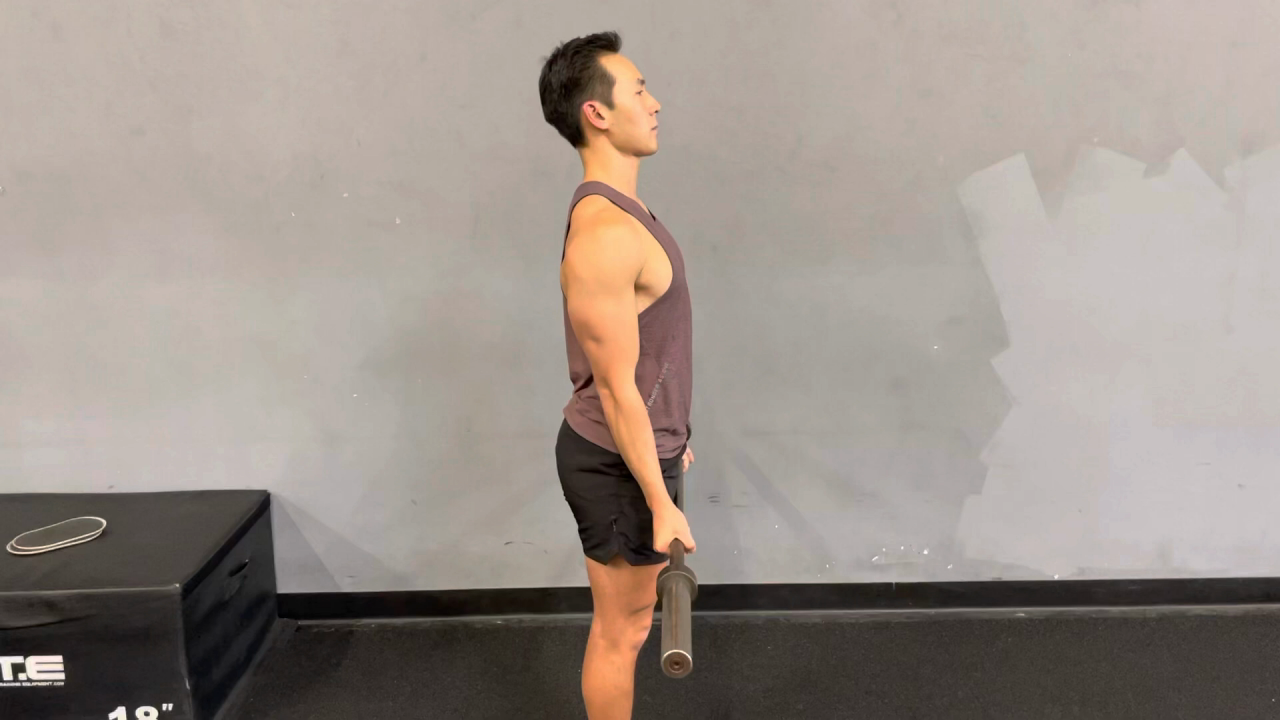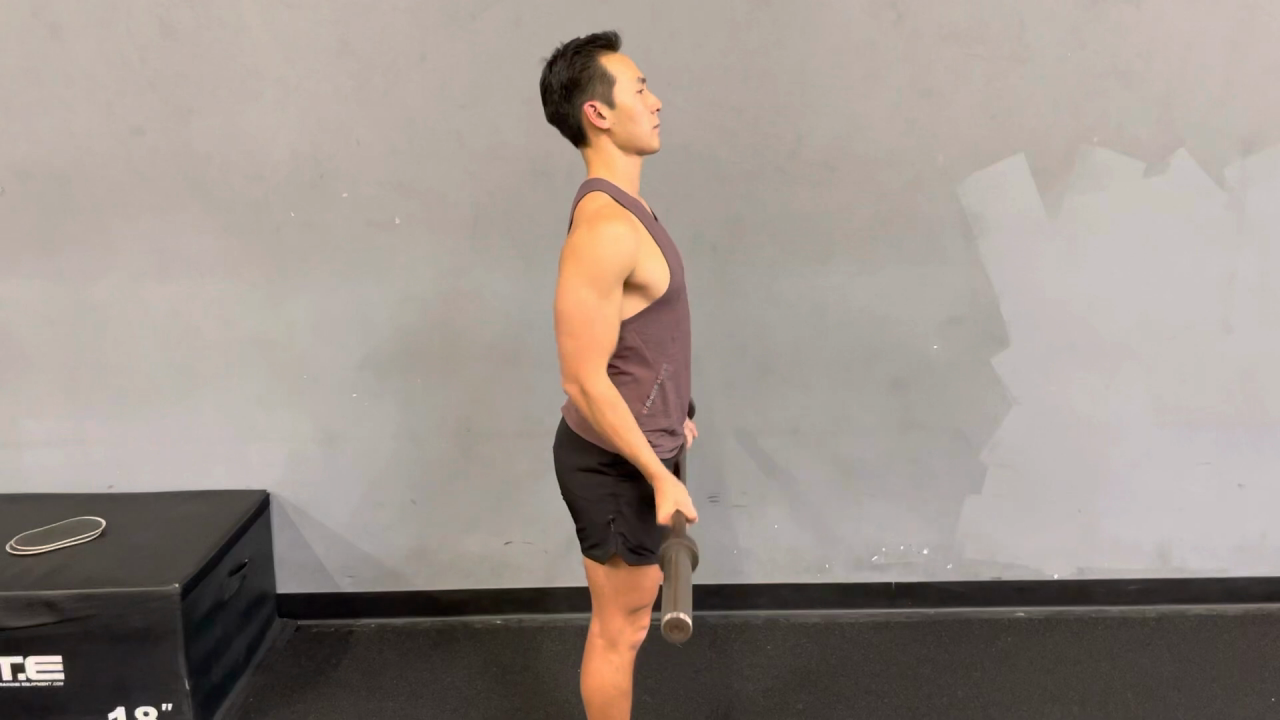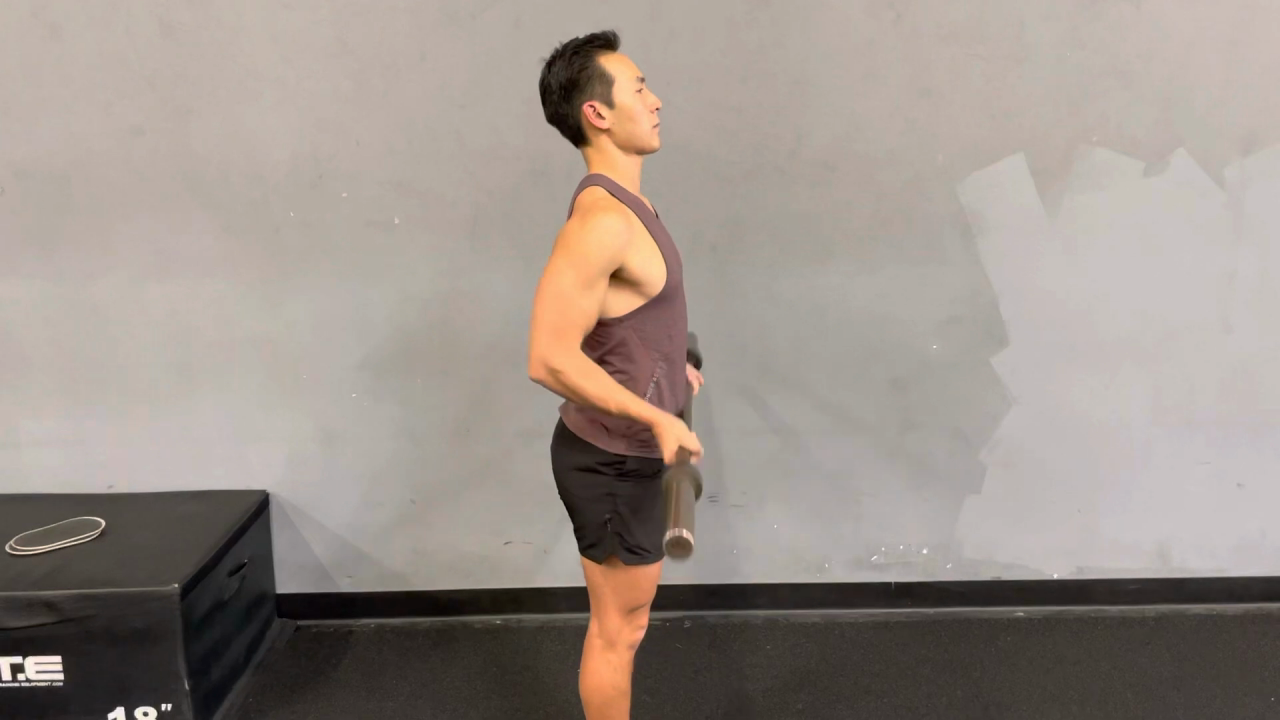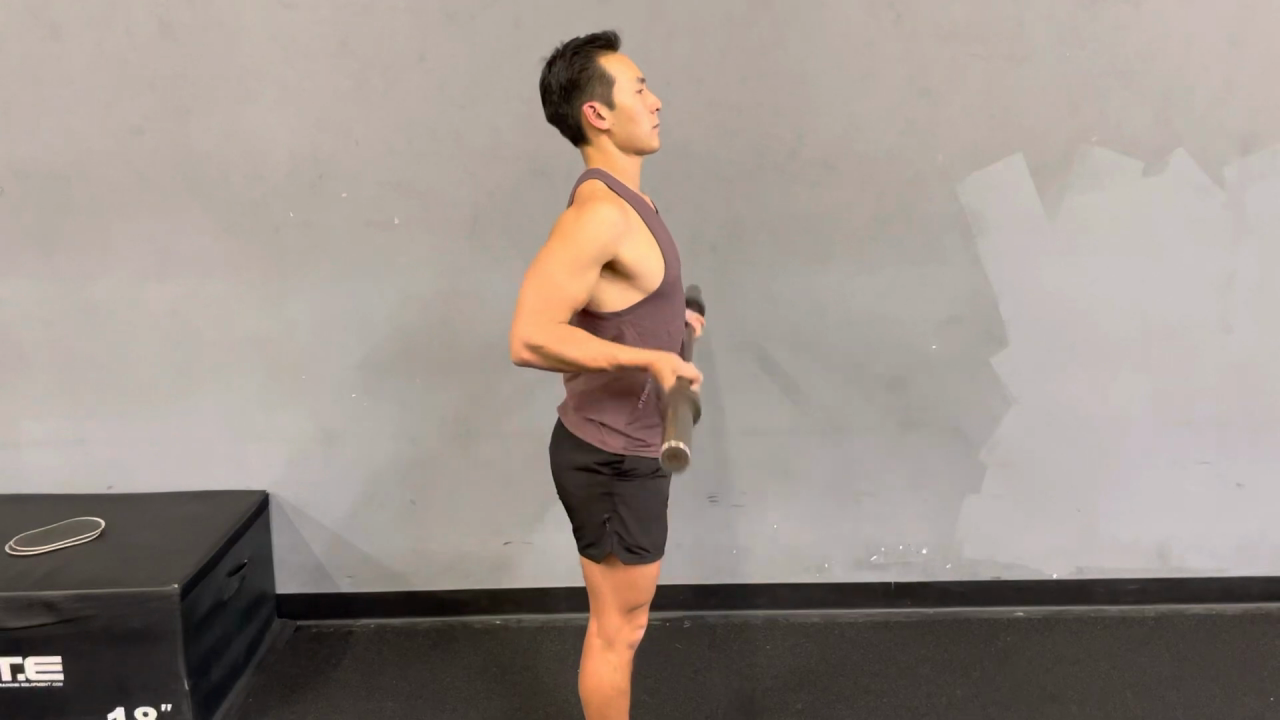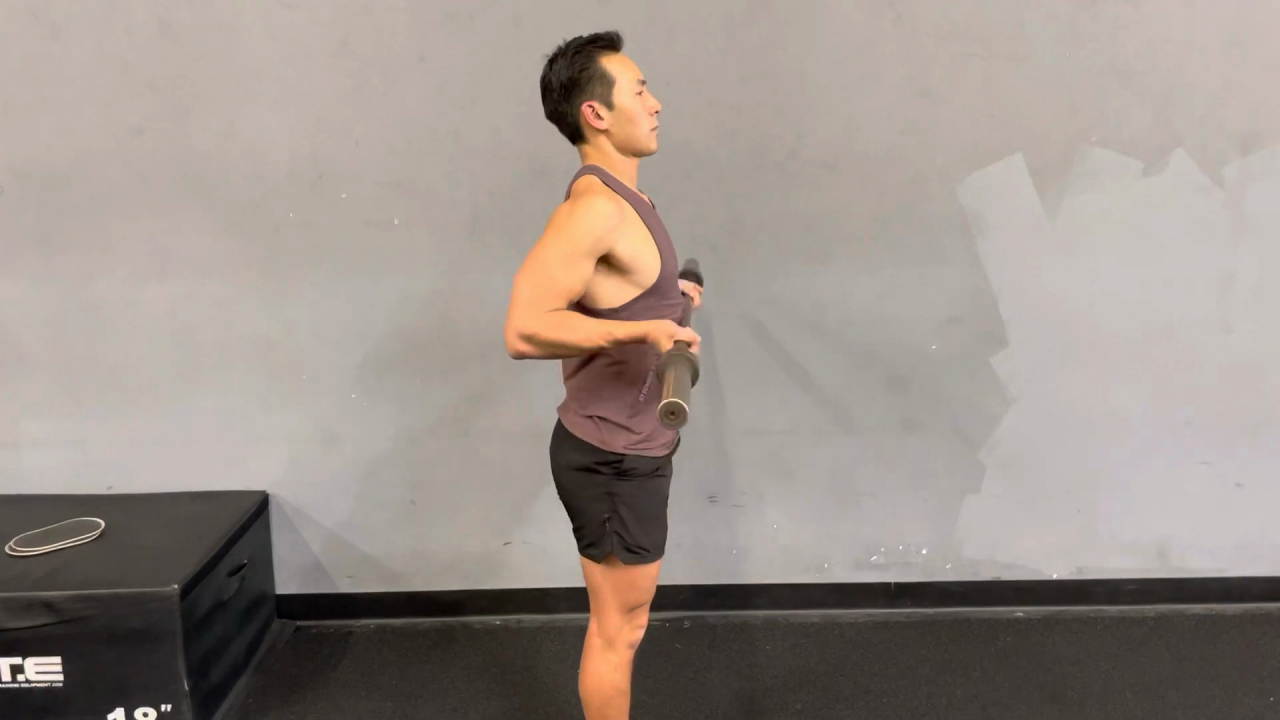
dt=0.2s
person 1, frame 1
left shoulder: (618, 209)
right shoulder: (606, 232)
right elbow: (615, 385)
left wrist: (671, 434)
right wrist: (661, 504)
left hip: (637, 449)
right hip: (619, 462)
left knee: (624, 623)
right knee: (622, 630)
person 1, frame 2
left shoulder: (622, 206)
right shoulder: (606, 227)
right elbow: (584, 378)
left wrist: (670, 413)
right wrist: (661, 476)
left hip: (631, 452)
right hip: (617, 463)
left knee: (622, 623)
right knee: (621, 629)
person 1, frame 3
left shoulder: (622, 206)
right shoulder: (602, 220)
right elbow: (549, 359)
left wrist: (670, 365)
right wrist: (658, 419)
left hip: (625, 451)
right hip: (613, 460)
left knee: (621, 623)
right knee: (618, 628)
person 1, frame 4
left shoulder: (622, 200)
right shoulder: (599, 212)
right elbow: (530, 338)
left wrist: (670, 319)
right wrist: (648, 359)
left hip: (624, 447)
right hip: (611, 457)
left knee: (621, 622)
right knee: (618, 628)
person 1, frame 5
left shoulder: (620, 197)
right shoulder: (596, 207)
right elbow: (524, 328)
left wrist: (667, 294)
right wrist: (643, 330)
left hip: (627, 447)
right hip: (612, 456)
left knee: (621, 622)
right knee: (618, 628)
